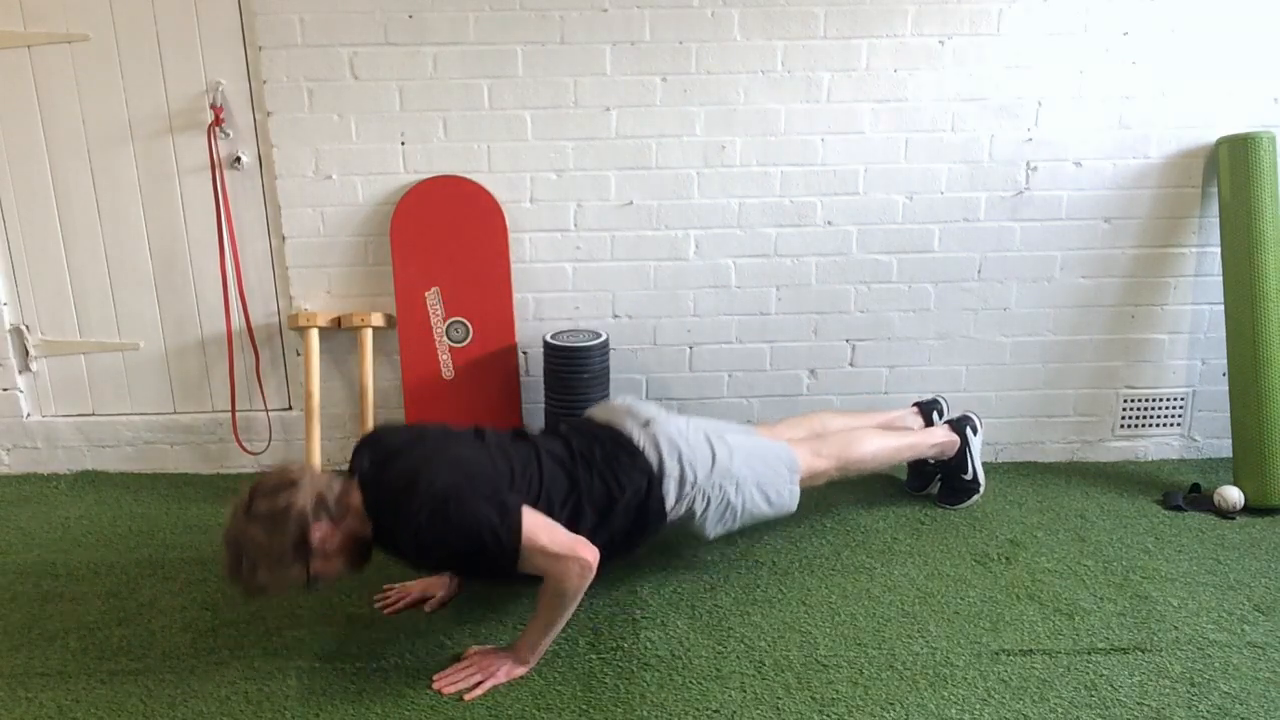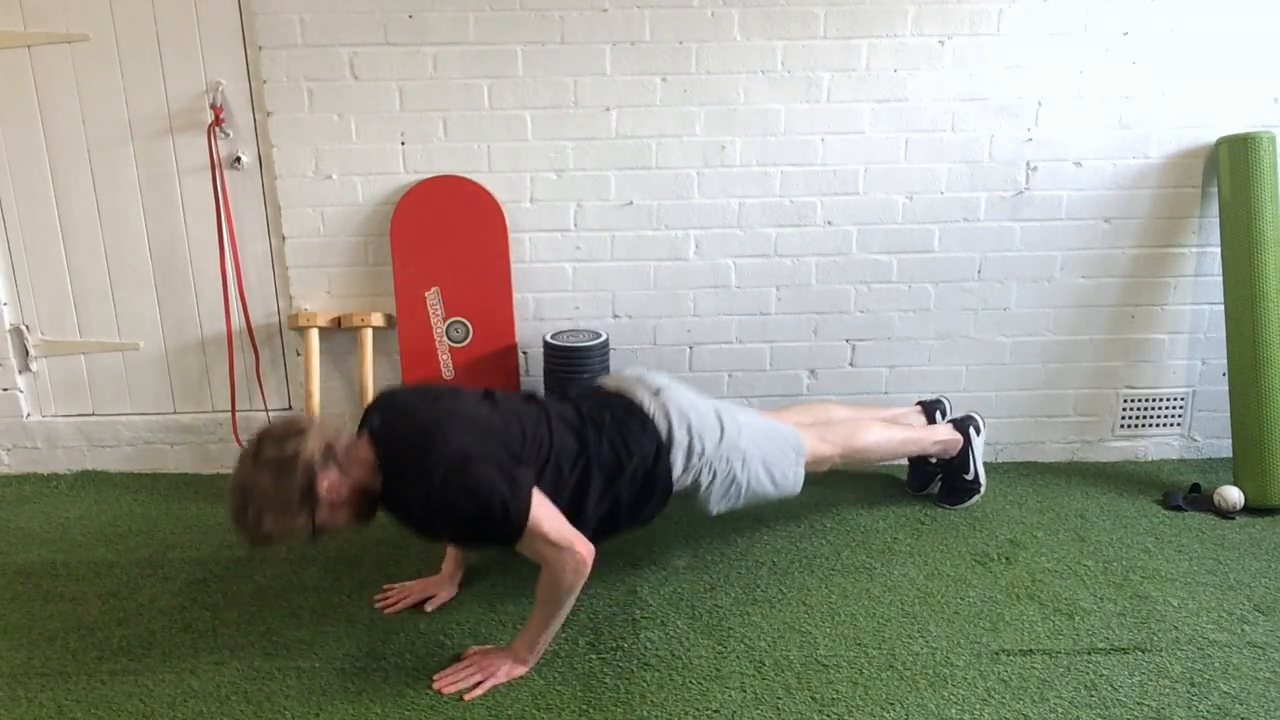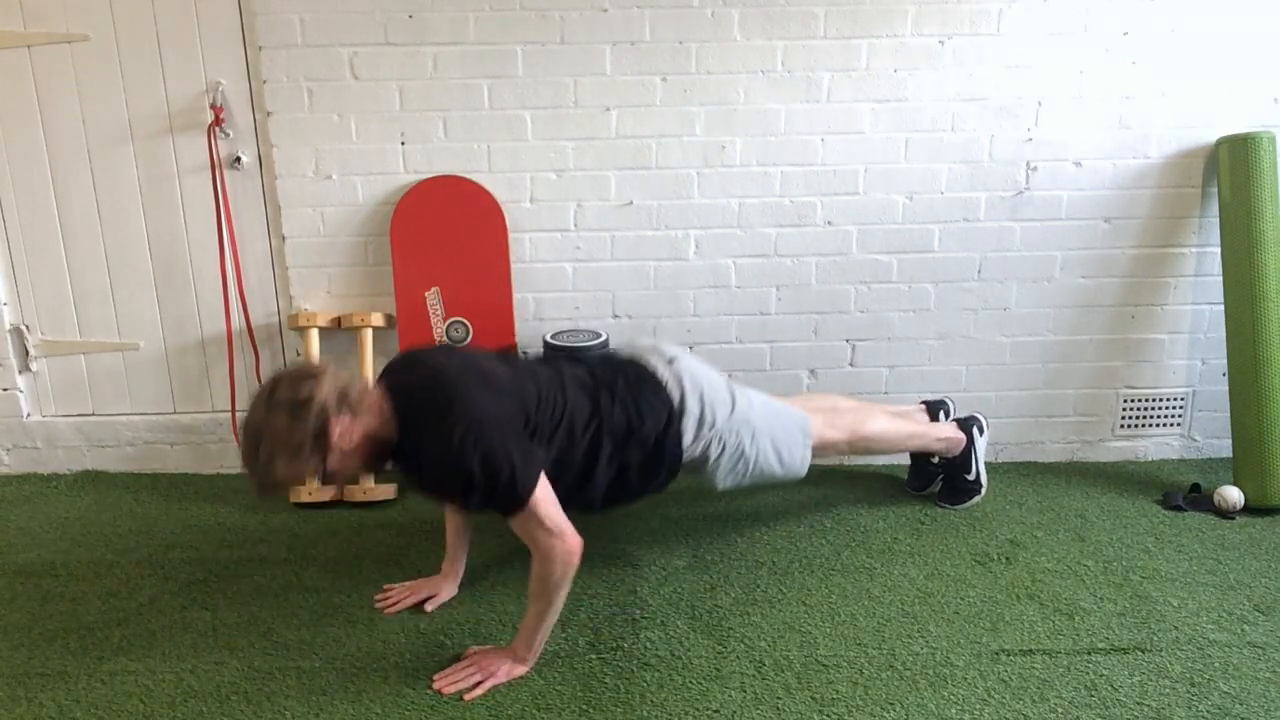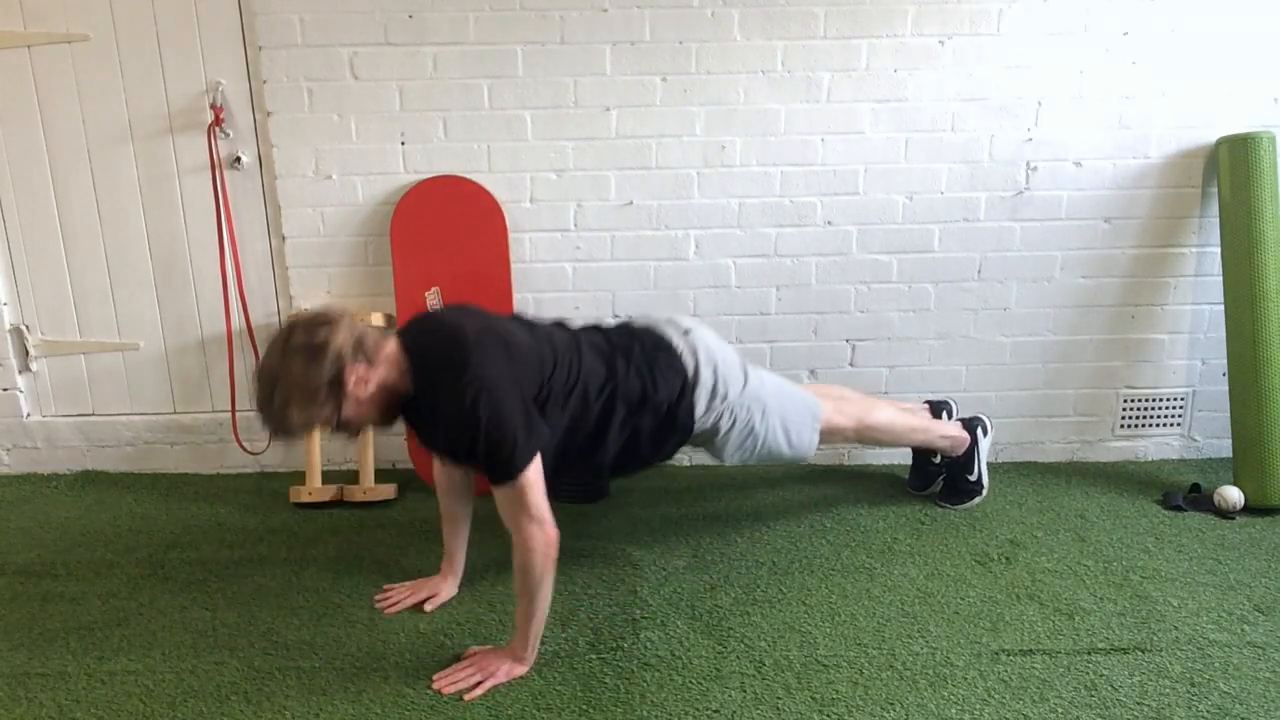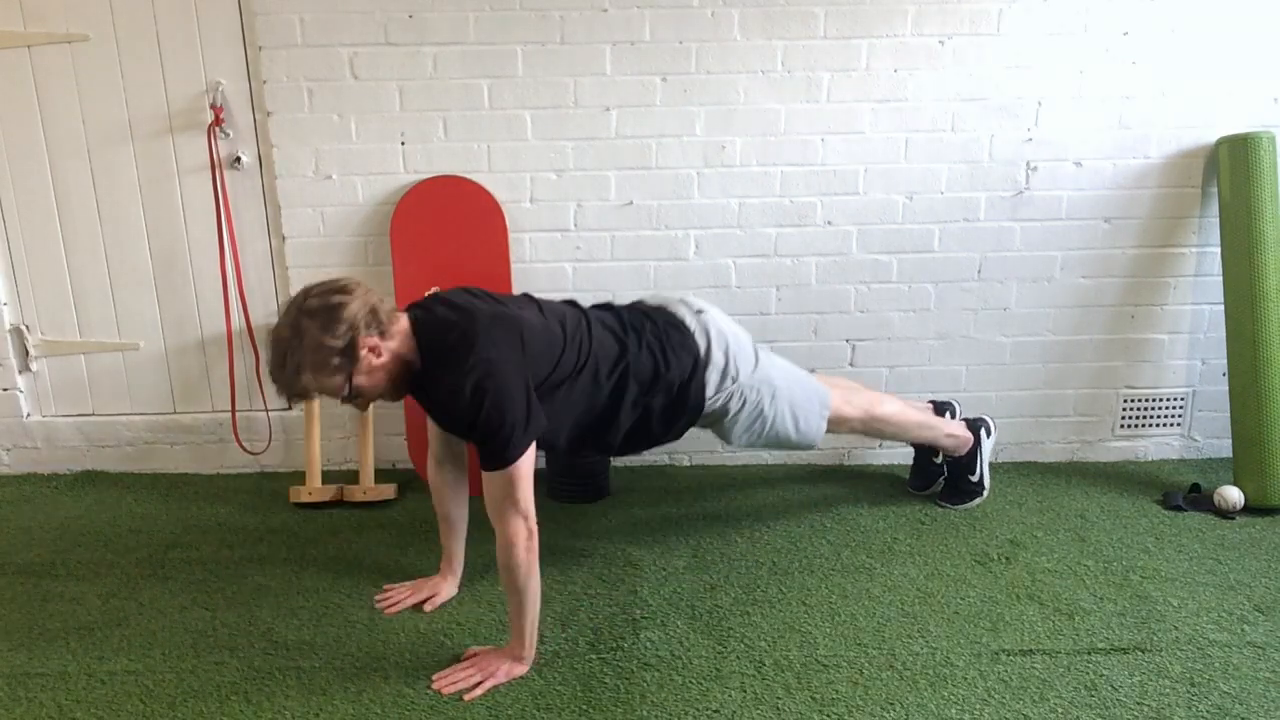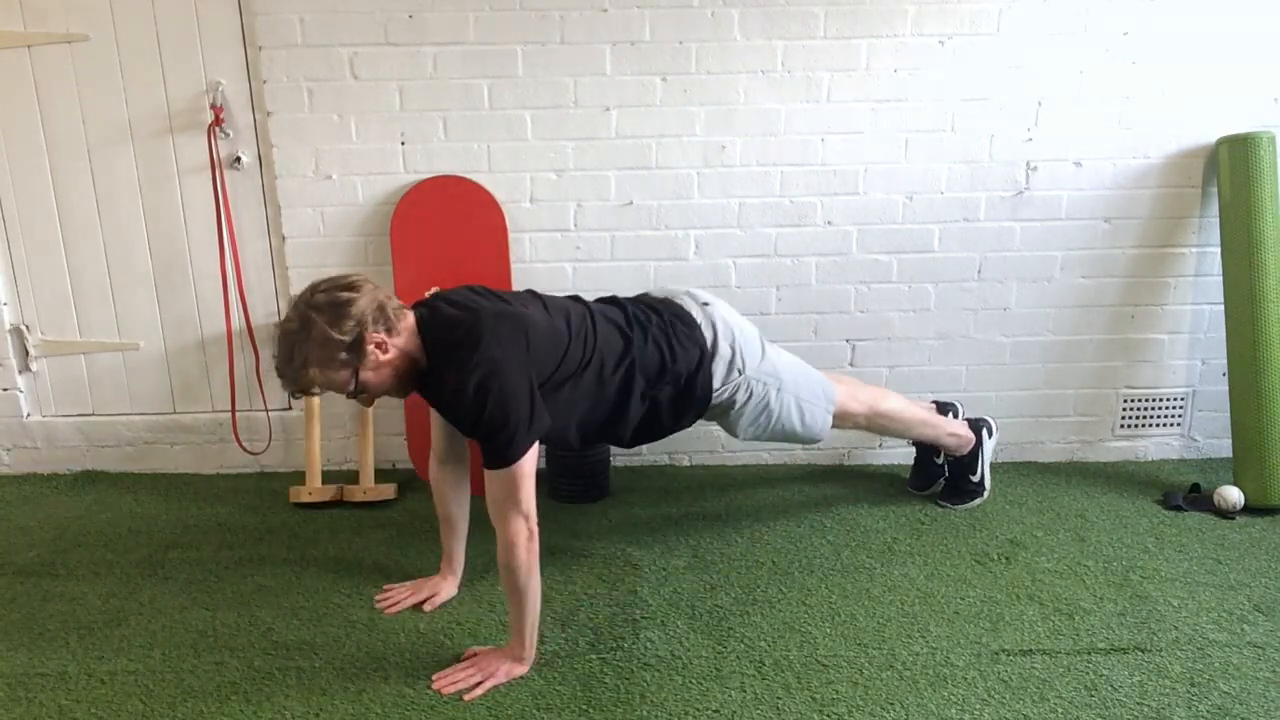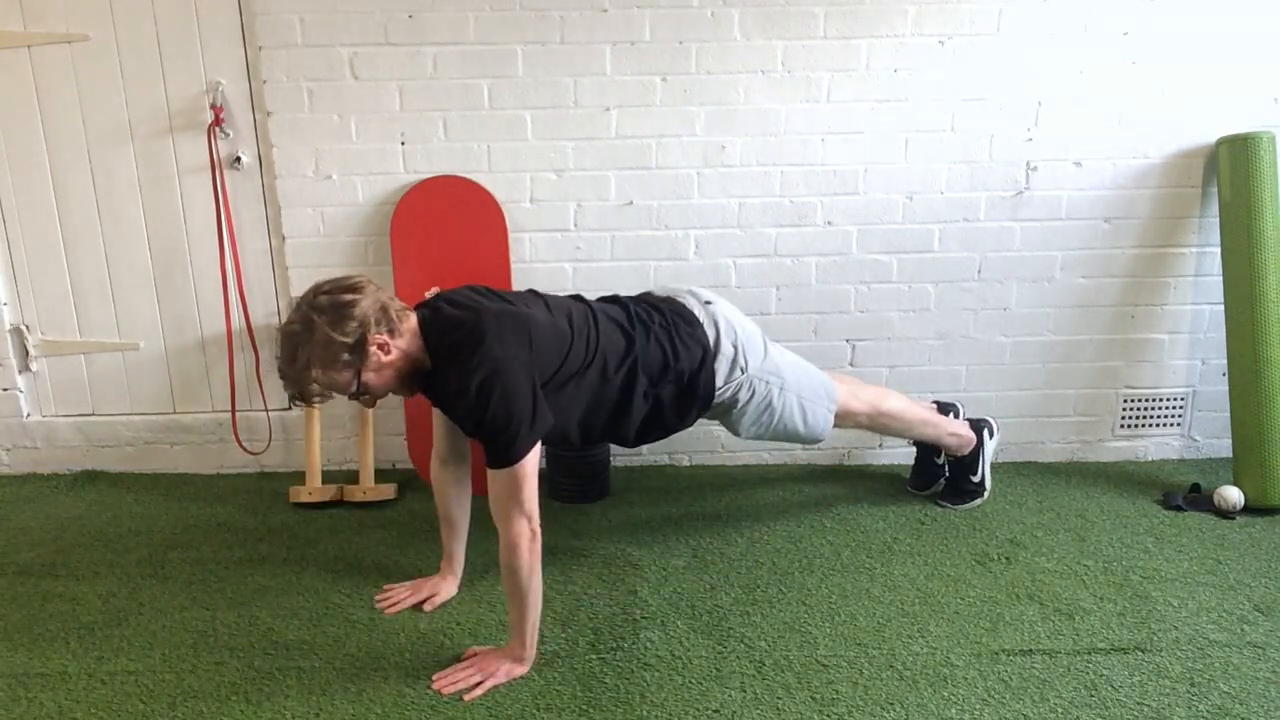
dt=0.1s
person 1, frame 1
left shoulder: (426, 511)
right shoulder: (374, 460)
left elbow: (577, 558)
left wrist: (519, 657)
right wrist: (449, 569)
left hip: (650, 471)
right hip: (616, 431)
left knee: (811, 460)
right knee: (776, 443)
left ankle: (947, 440)
right ankle: (918, 417)
person 1, frame 2
left shoulder: (445, 465)
right shoulder: (383, 426)
left elbow: (573, 552)
left wrist: (520, 657)
right wrist: (450, 572)
left hip: (662, 440)
right hip: (628, 407)
left knee: (819, 449)
right knee: (790, 431)
left ankle: (952, 440)
right ankle: (921, 412)
person 1, frame 3
left shoulder: (457, 428)
right shoulder: (397, 392)
left elbow: (561, 544)
left wrist: (520, 654)
right wrist: (451, 572)
left hip: (671, 411)
right hip: (637, 381)
left knee: (826, 434)
right knee: (795, 421)
left ankle: (954, 438)
right ankle: (926, 414)
person 1, frame 4
left shoulder: (475, 388)
right shoulder: (414, 355)
left elbow: (538, 534)
right elbow: (452, 462)
left wrist: (519, 653)
right wrist: (450, 572)
left hip: (687, 381)
right hip: (652, 354)
left knee: (828, 423)
right knee: (808, 412)
left ankle: (959, 438)
right ankle: (931, 414)
person 1, frame 5
left shoulder: (478, 369)
right shoulder: (422, 335)
left elbow: (517, 525)
right elbow: (449, 454)
left wrist: (518, 653)
right wrist: (448, 572)
left hip: (696, 363)
right hip: (659, 335)
left knee: (834, 411)
right knee: (816, 402)
left ankle: (960, 438)
right ankle: (937, 416)
person 1, frame 6
left shoulder: (487, 368)
right shoulder: (430, 332)
left elbow: (517, 526)
right elbow: (448, 457)
left wrist: (518, 655)
right wrist: (448, 573)
left hip: (704, 353)
right hip: (667, 331)
left knee: (835, 408)
right knee: (823, 403)
left ankle: (964, 439)
right ankle: (938, 418)
person 1, frame 7
left shoulder: (490, 368)
right shoulder: (432, 331)
left elbow: (519, 527)
right elbow: (449, 457)
left wrist: (518, 654)
right wrist: (448, 573)
left hip: (705, 353)
right hip: (669, 328)
left knee: (836, 407)
right knee: (825, 401)
left ankle: (965, 440)
right ankle: (940, 419)
